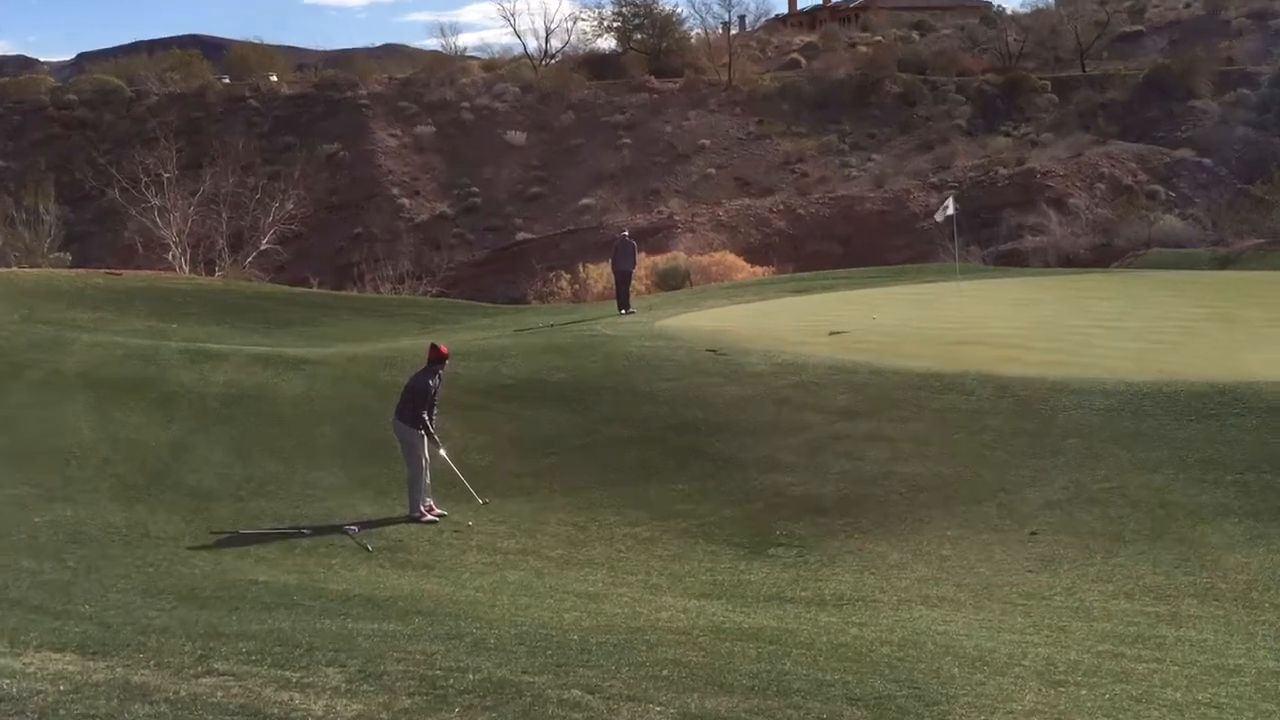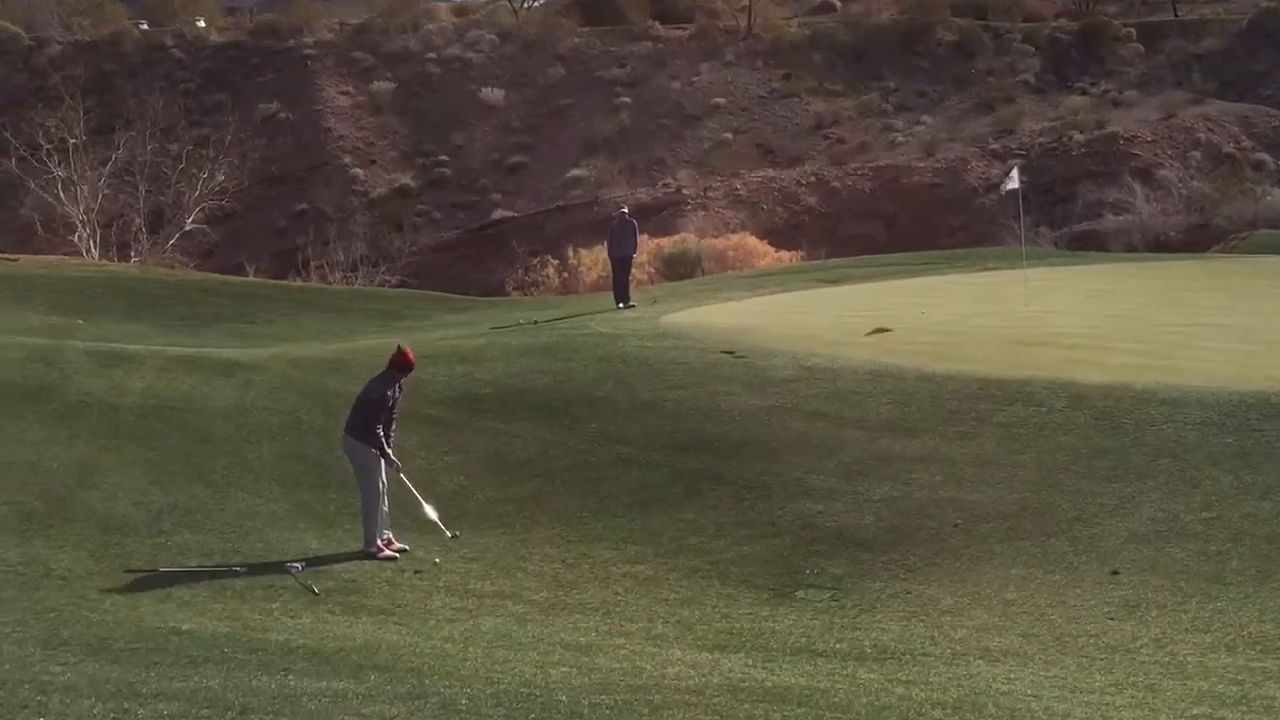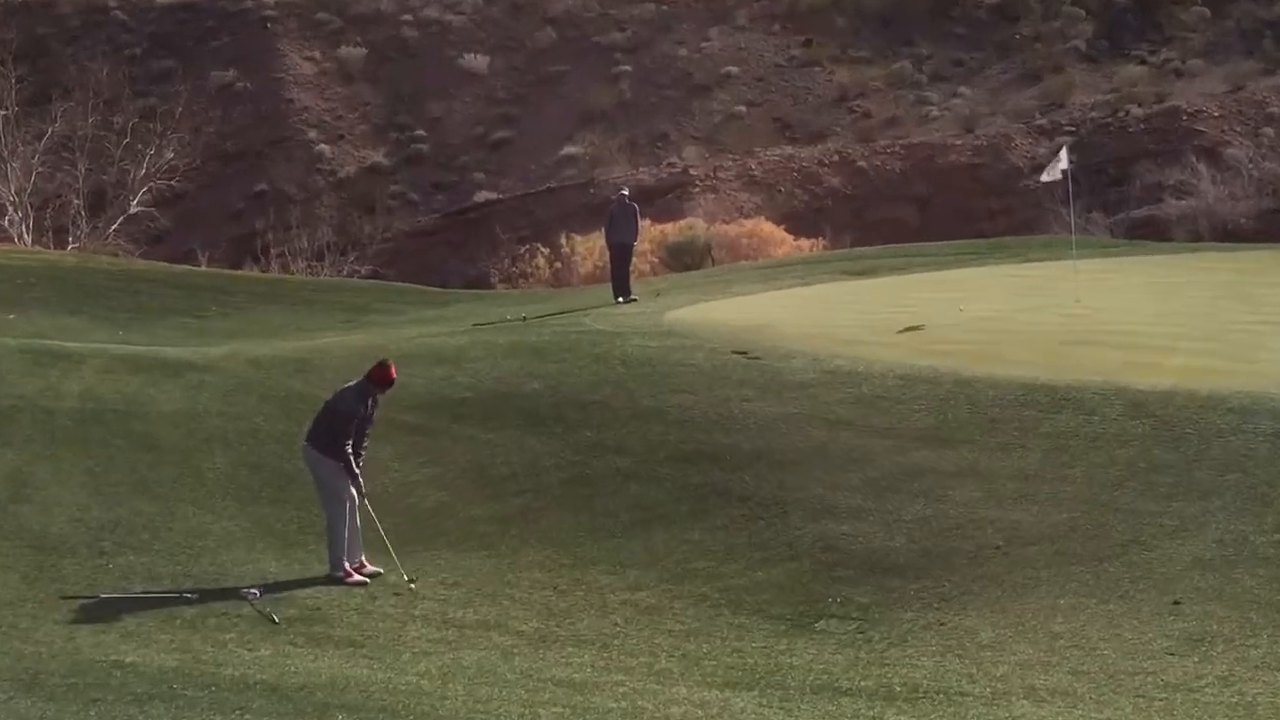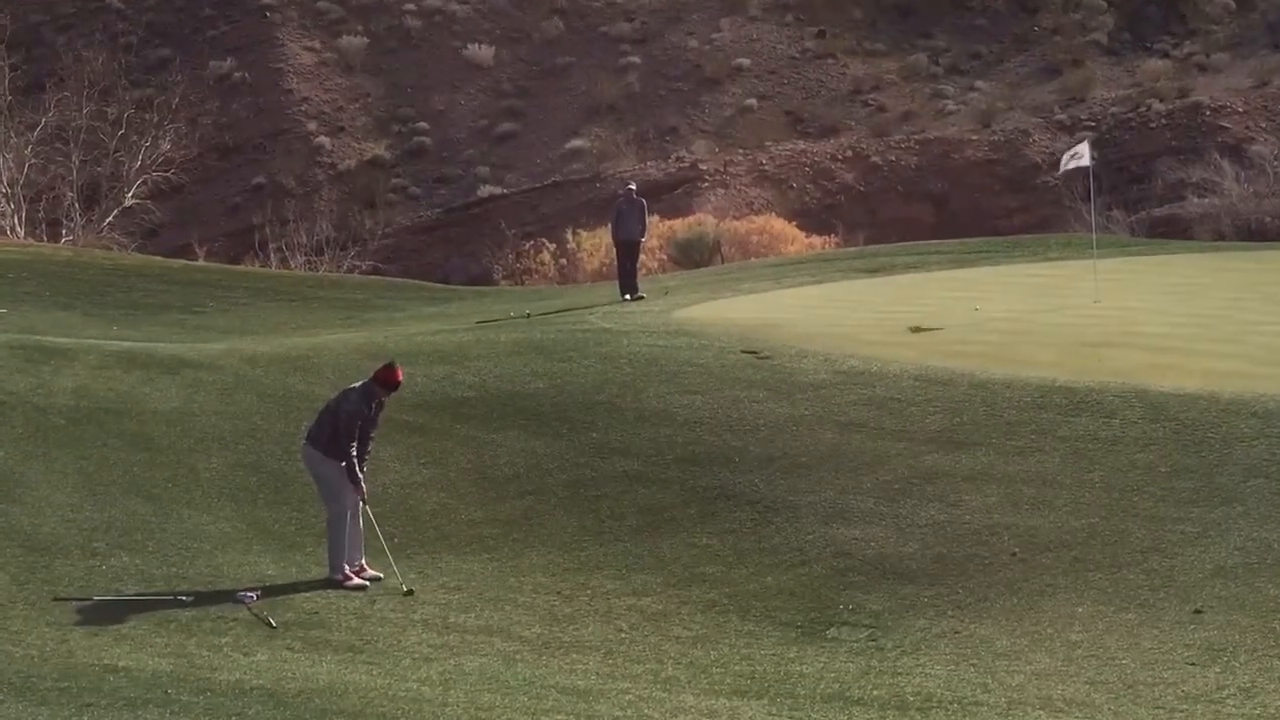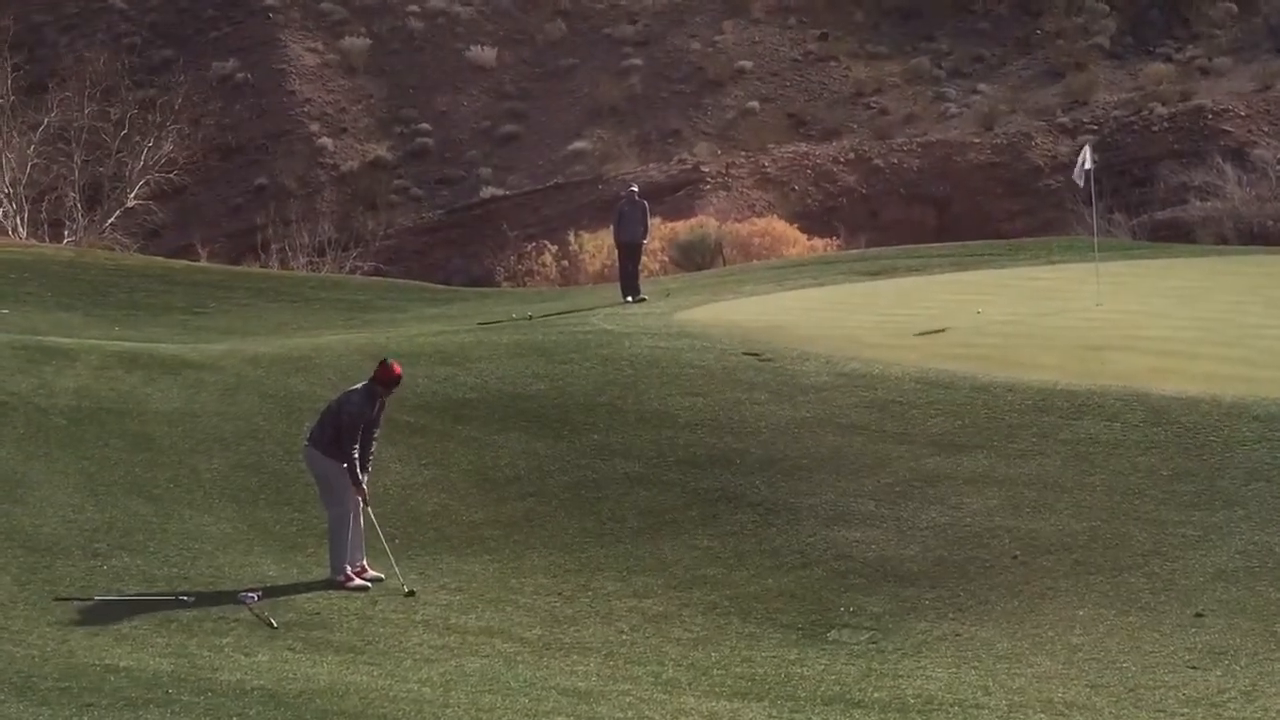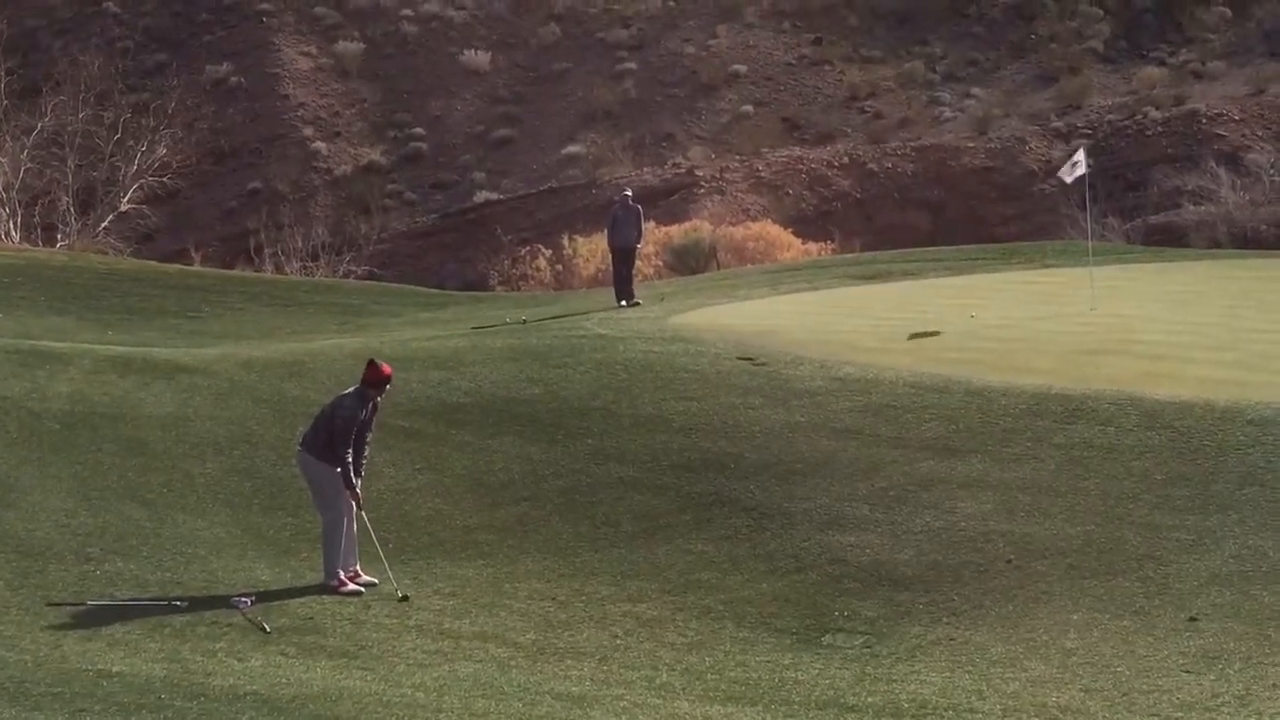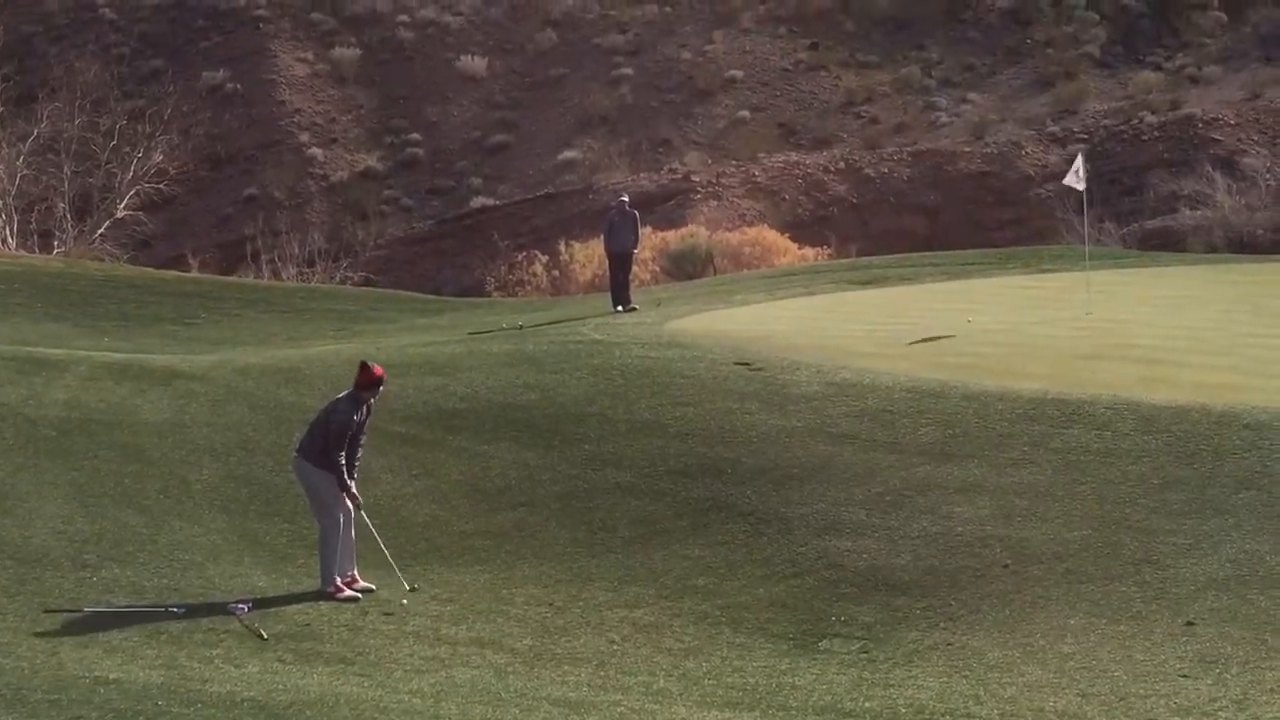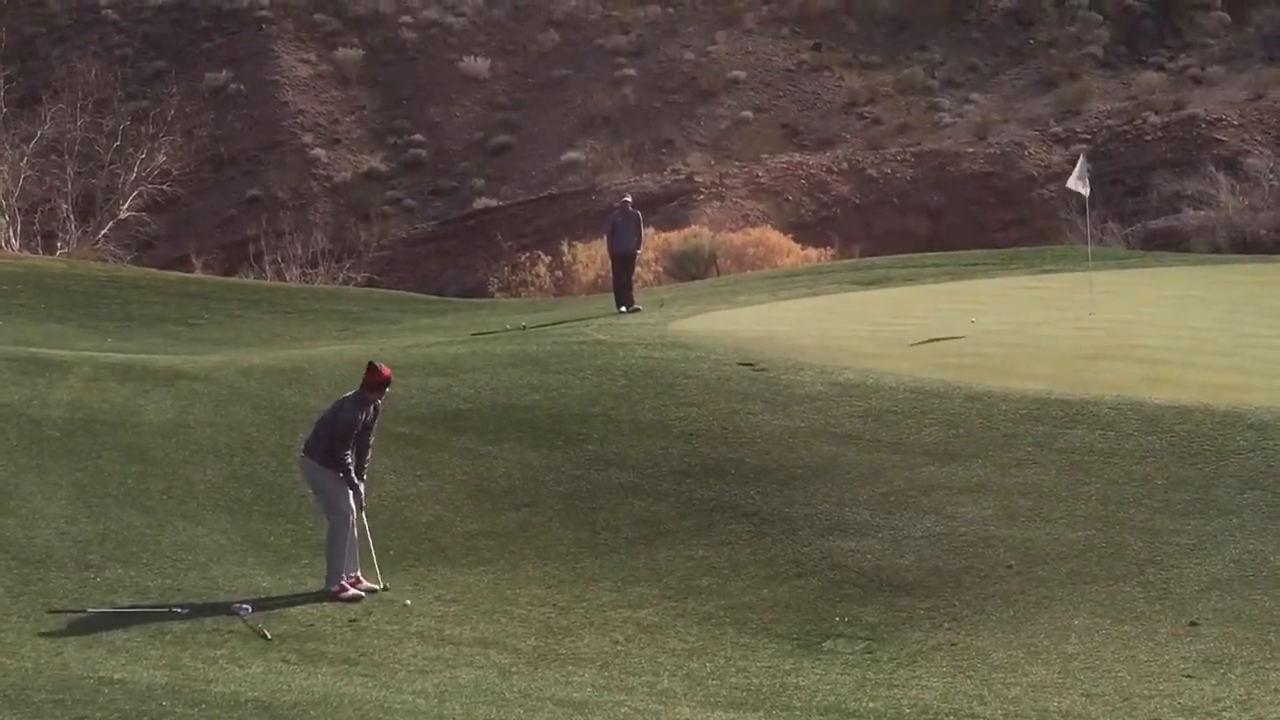
dt=0.5s
person 1, frame 1
left shoulder: (436, 376)
right shoulder: (424, 382)
left elbow: (433, 404)
right elbow: (420, 412)
left wrist: (431, 429)
right wrist: (431, 434)
left hip: (416, 424)
right hip: (406, 425)
left knee: (424, 463)
right knee: (417, 466)
person 1, frame 2
left shoulder: (395, 385)
right shoulder: (380, 390)
left elbow: (390, 418)
right elbow: (374, 428)
left wrist: (388, 447)
right wrist: (386, 454)
left hip: (372, 441)
right hip: (359, 441)
left knee: (381, 488)
right knee: (372, 491)
left ankle: (384, 536)
right ankle: (372, 545)
person 1, frame 3
left shoulder: (371, 398)
right shoulder: (350, 401)
left elbow: (362, 435)
right elbow: (343, 444)
left wrist: (357, 467)
right wrist: (354, 475)
left hip: (336, 453)
right hip: (321, 452)
left knee: (351, 502)
right knee: (339, 508)
left ankle: (355, 560)
right ankle: (339, 568)
person 1, frame 4
left shoulder: (376, 400)
right shoulder: (354, 401)
left elbow: (366, 438)
right elbow: (348, 445)
left wrist: (360, 472)
right wrist: (356, 479)
left hip: (337, 453)
right hip: (320, 452)
left knee: (353, 505)
right knee: (340, 508)
left ankle: (355, 563)
right ankle: (338, 571)
person 1, frame 5
left shoulder: (378, 400)
right shoulder: (356, 403)
left elbow: (369, 438)
right elbow: (350, 445)
left wrist: (364, 473)
right wrist: (357, 481)
left hip: (338, 454)
right hip: (322, 453)
left knee: (354, 506)
right knee: (342, 510)
left ankle: (356, 564)
right ankle: (340, 572)
person 1, frame 6
left shoulder: (372, 403)
right shoulder: (349, 407)
left elbow: (362, 441)
right elbow: (344, 449)
left wrist: (358, 477)
right wrist: (351, 485)
left hip: (331, 458)
right hip: (315, 458)
left knee: (348, 510)
right knee: (336, 514)
left ankle: (350, 569)
right ankle: (333, 577)
person 1, frame 7
left shoulder: (365, 406)
right shoulder: (344, 411)
left elbow: (355, 444)
right elbow: (336, 453)
left wrist: (351, 478)
right wrist: (346, 486)
left hip: (327, 465)
right hip: (312, 464)
left knee: (346, 514)
right knee: (332, 520)
left ankle: (347, 574)
right ankle: (330, 583)
person 1, frame 8
left shoulder: (373, 406)
right shoulder: (350, 410)
left elbow: (364, 444)
right elbow: (342, 453)
left wrist: (360, 479)
right wrist: (354, 485)
left hip: (334, 463)
right hip: (318, 463)
left knee: (349, 516)
right knee: (340, 518)
left ankle: (350, 575)
right ankle: (335, 582)
